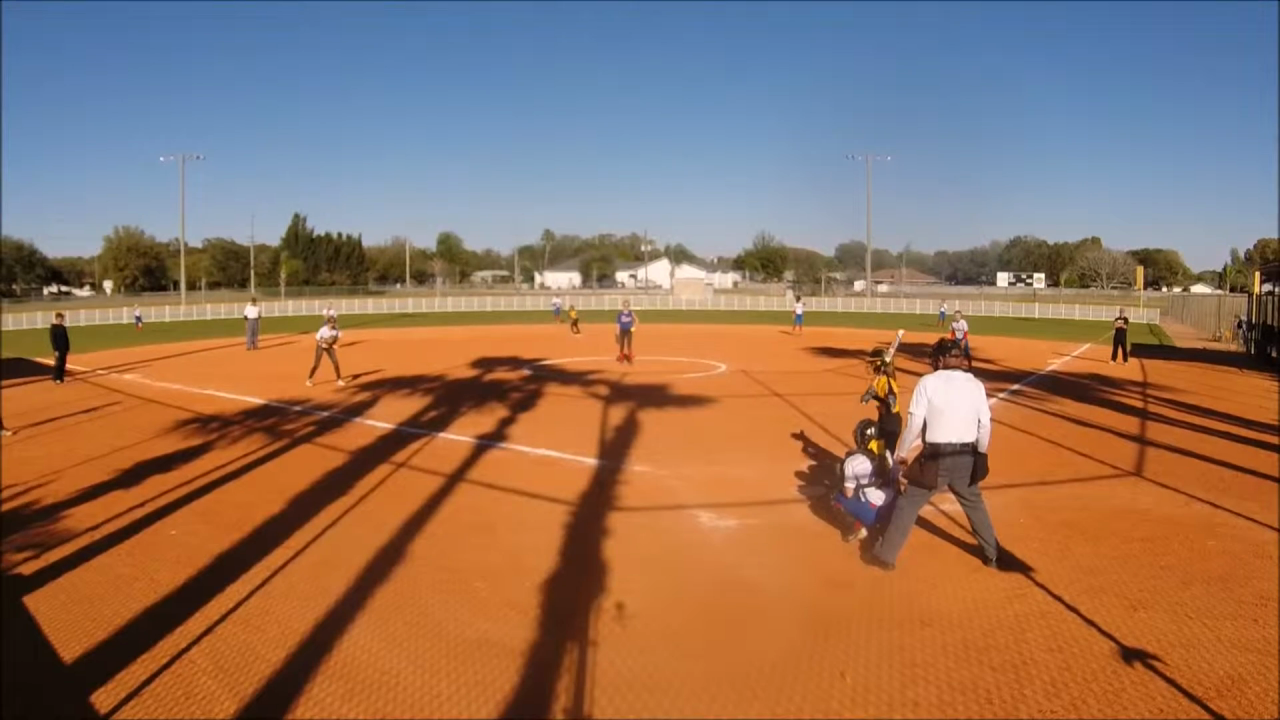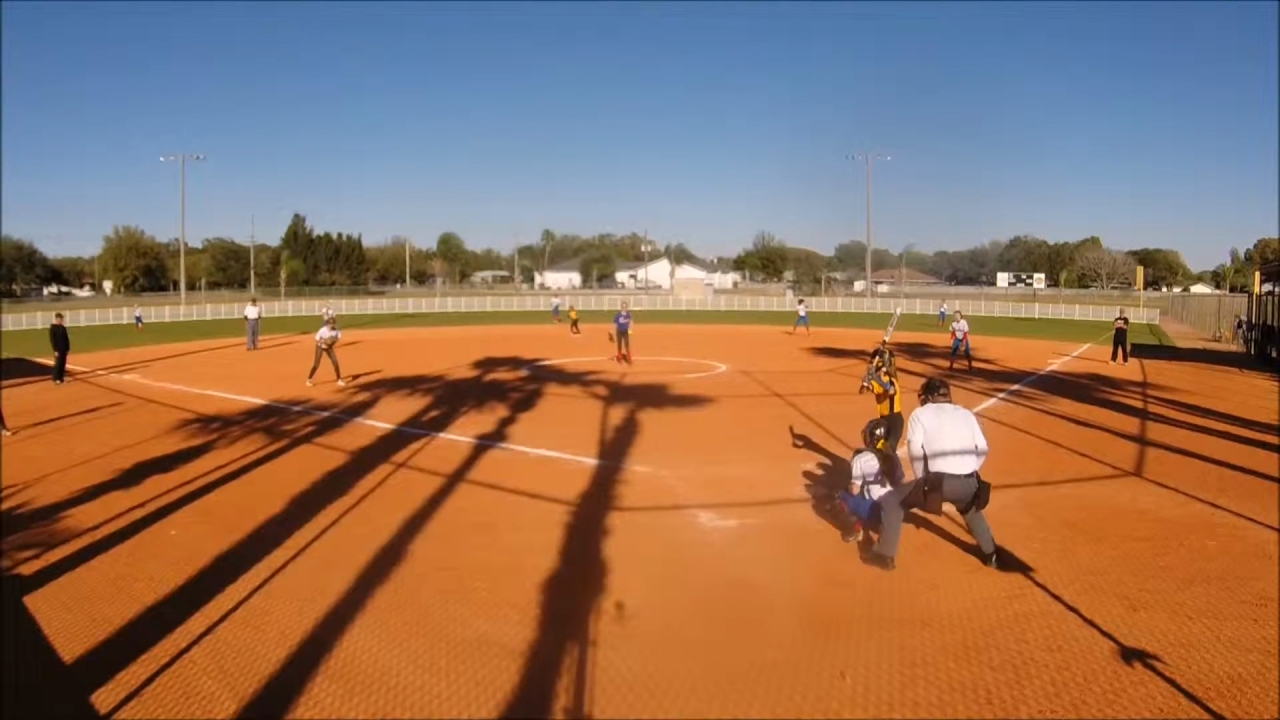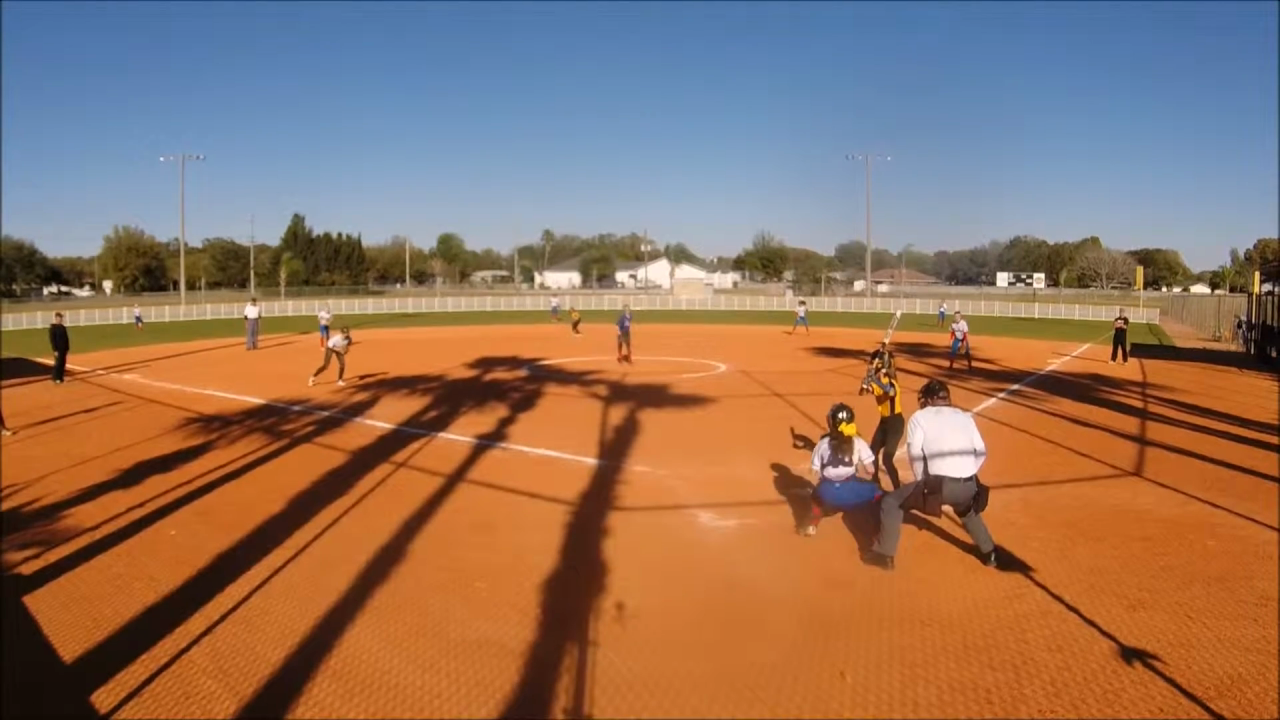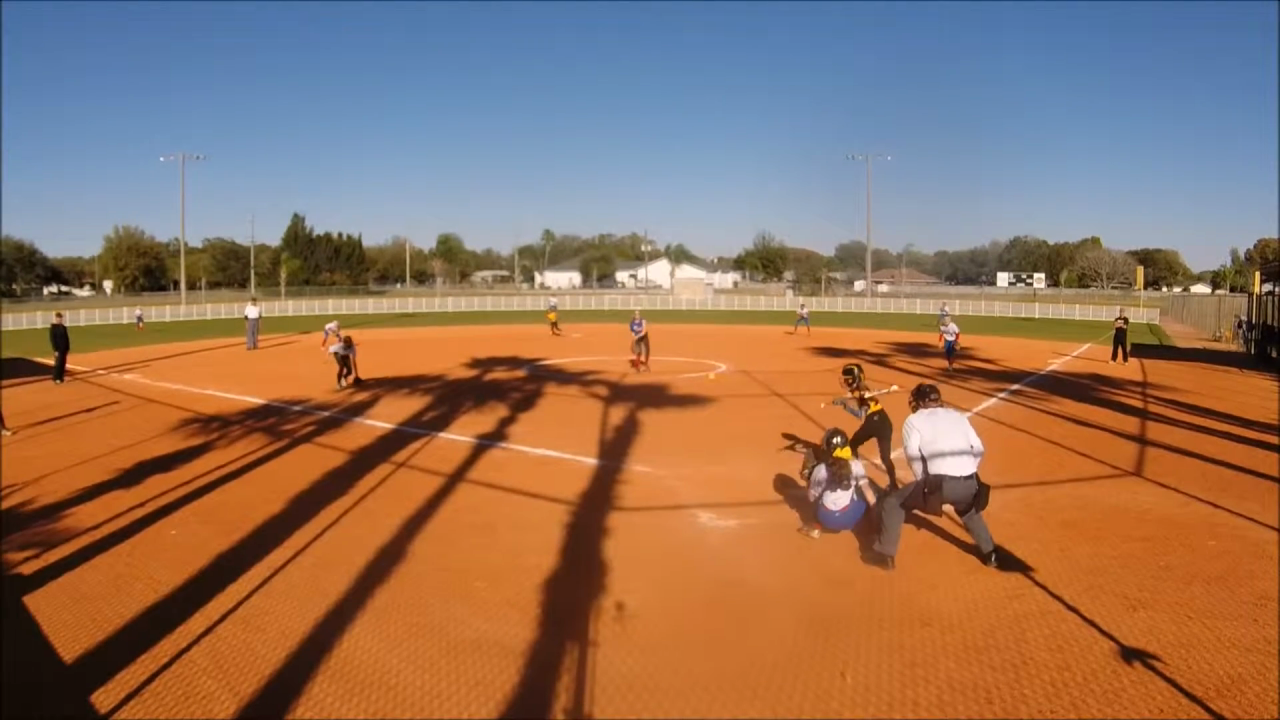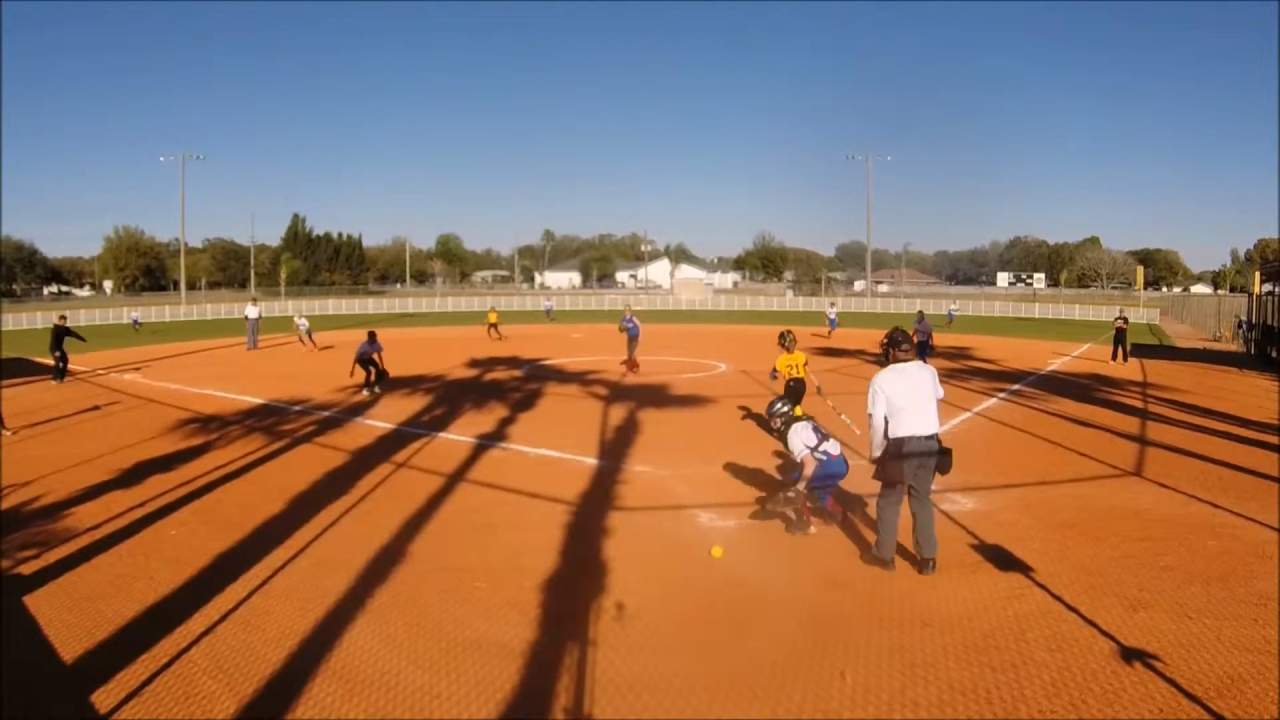
dt=1s
person 1, frame 1
left shoulder: (928, 382)
right shoulder: (976, 385)
left elbow: (915, 422)
right elbow: (985, 424)
left wrist: (901, 452)
right wrist: (980, 455)
left hip: (936, 455)
right hip: (966, 456)
left knee: (907, 504)
right knee: (975, 504)
left ankle: (885, 555)
right ankle: (992, 554)
person 1, frame 2
left shoulder: (921, 413)
right shoulder: (967, 414)
left elbow: (915, 449)
right elbow: (982, 449)
left wrist: (921, 480)
left hip: (939, 481)
right hip: (969, 483)
left knee: (891, 501)
right knee: (970, 507)
left ankle: (884, 555)
right ankle: (990, 554)
person 1, frame 3
left shoulder: (920, 417)
right shoulder: (965, 417)
left elbow: (915, 453)
right elbow: (981, 452)
left wrist: (922, 482)
left hip: (939, 484)
right hip: (969, 486)
left knee: (890, 502)
right knee: (967, 510)
left ankle: (884, 555)
right ankle: (989, 554)
person 1, frame 4
left shoulder: (914, 420)
right shoulder: (958, 416)
left elbow: (912, 455)
right elbow: (978, 449)
left wrist: (924, 482)
left hip: (939, 483)
right hip: (969, 484)
left knee: (892, 503)
right knee: (968, 509)
left ankle: (885, 554)
right ankle: (989, 553)
person 1, frame 5
left shoulder: (882, 378)
right shoulder: (928, 371)
left elbow: (877, 421)
left wrist: (876, 452)
left hip: (902, 446)
right hip: (930, 445)
left knee: (889, 500)
right knee: (922, 500)
left ankle: (884, 555)
right ankle: (926, 558)
